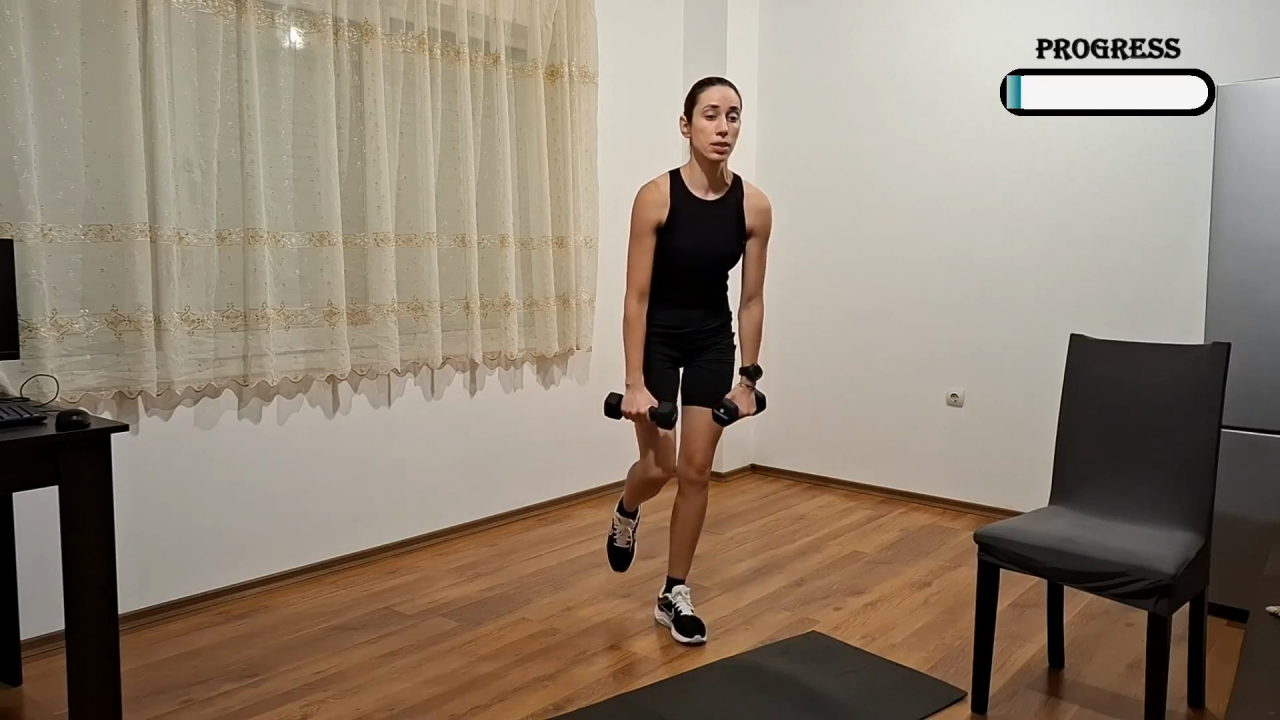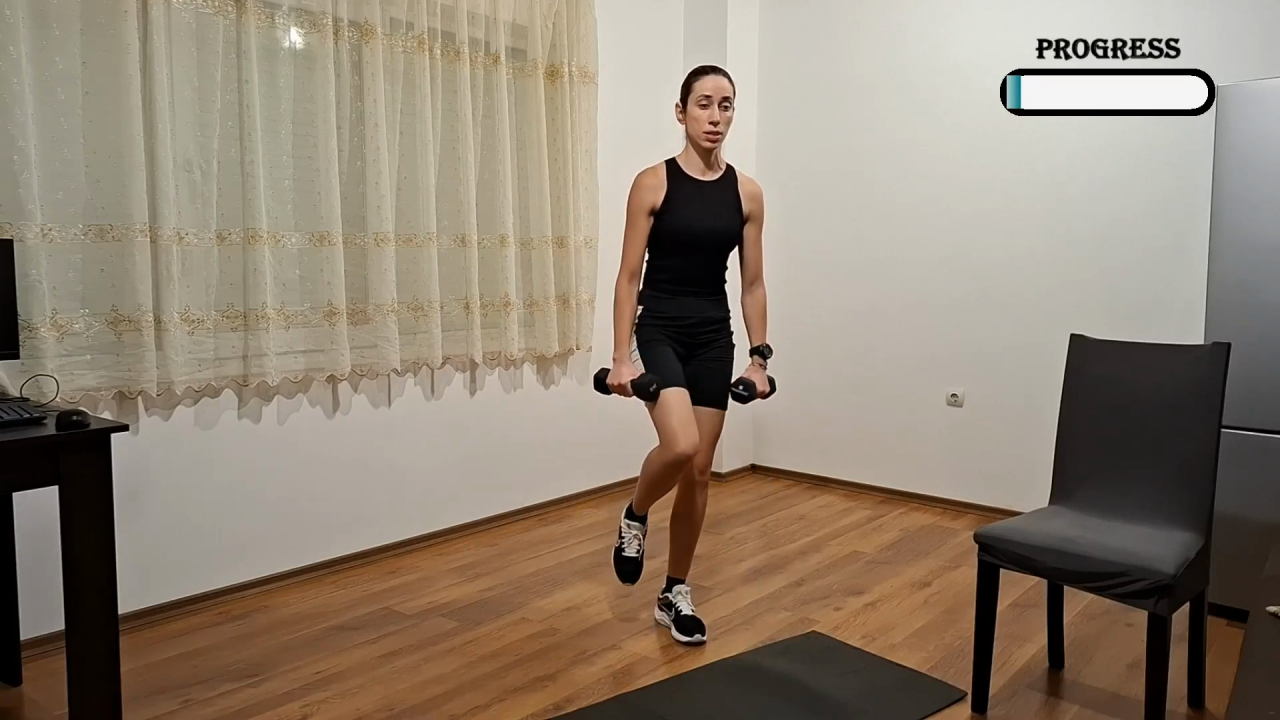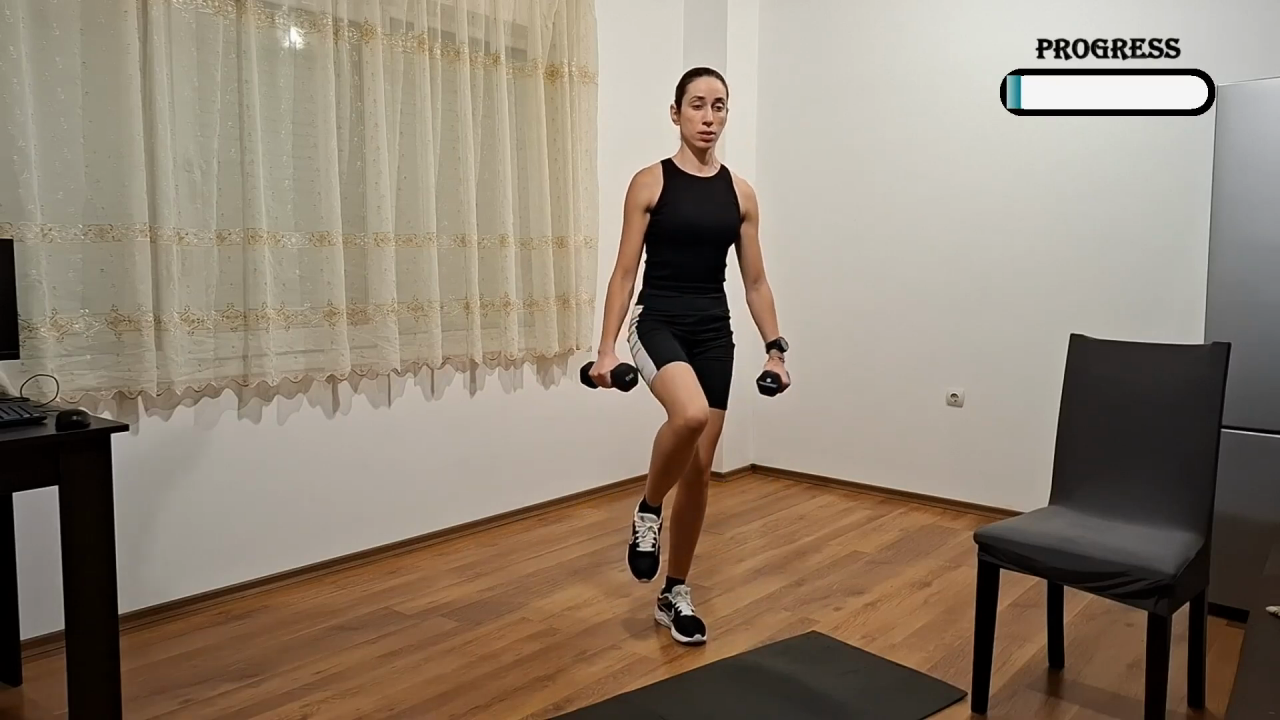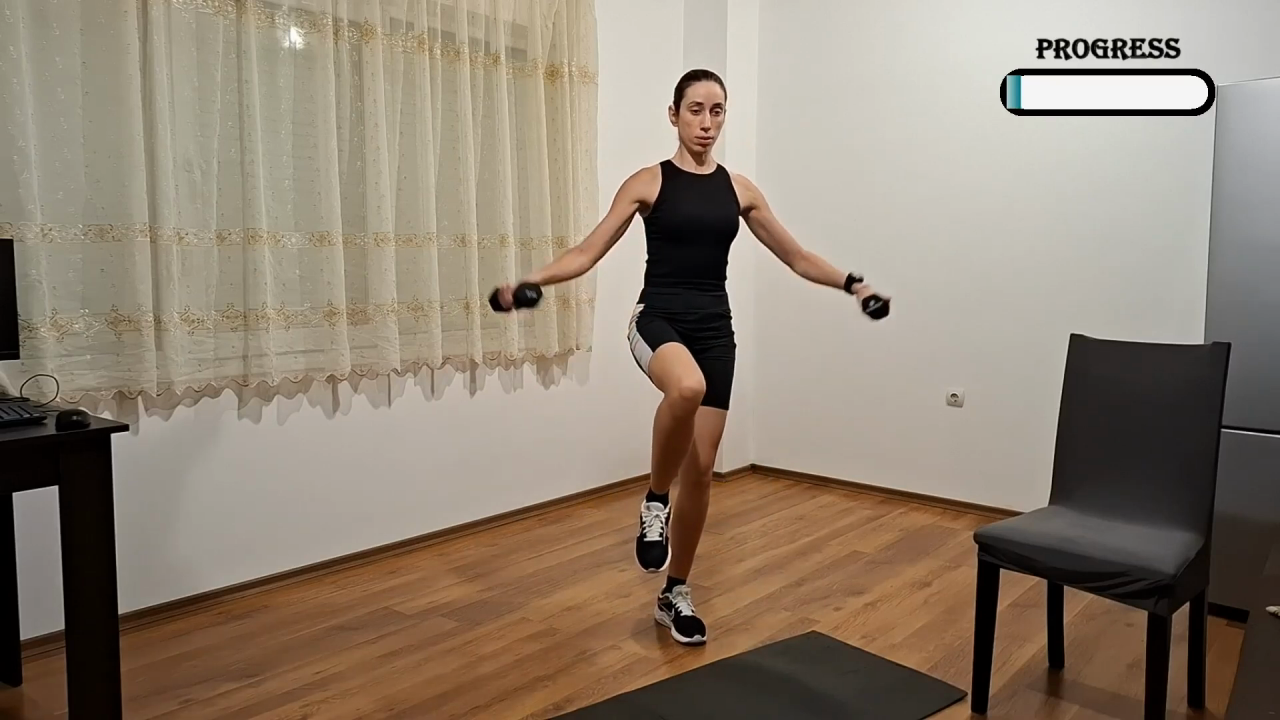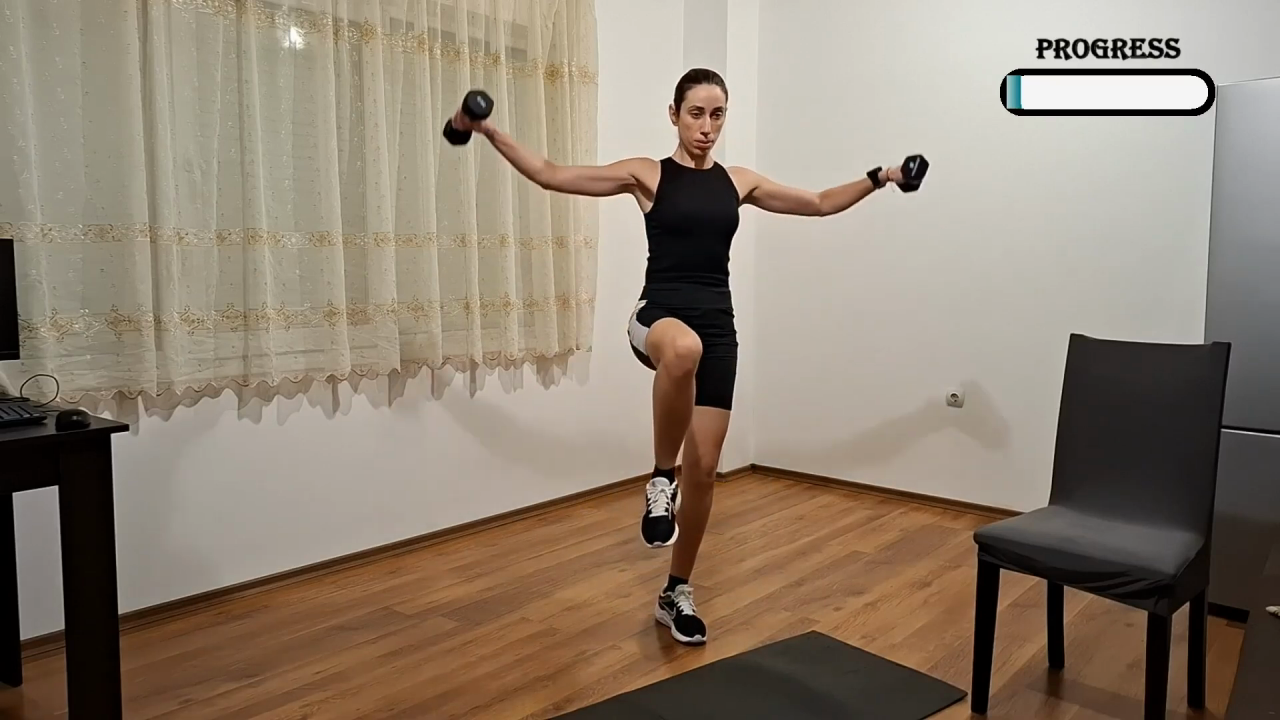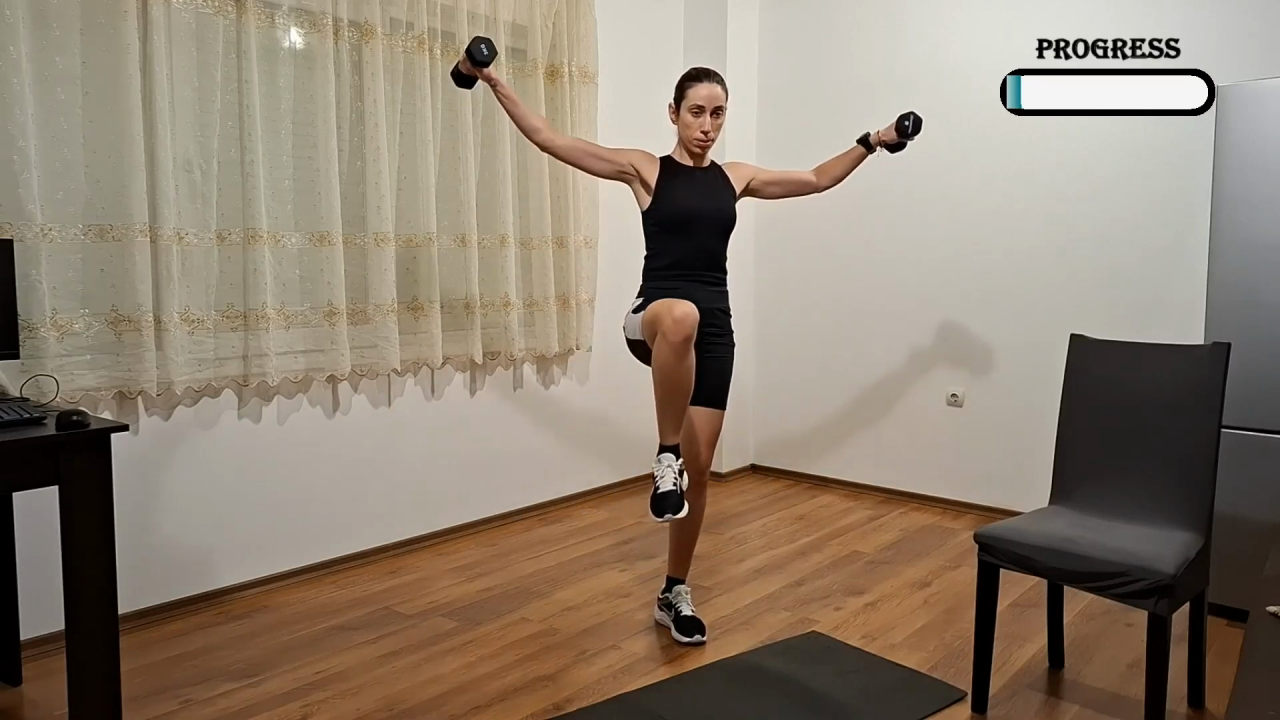
dt=0.3s
person 1, frame 1
left shoulder: (754, 205)
right shoulder: (656, 196)
left elbow: (751, 299)
right elbow: (636, 296)
left wrist: (748, 375)
right wrist: (635, 382)
left hip: (712, 341)
right hip: (659, 338)
left knee: (697, 470)
right knee: (659, 467)
left ankle: (675, 595)
right ankle: (626, 511)
person 1, frame 2
left shoulder: (747, 191)
right shoulder: (653, 182)
left elbow: (752, 283)
right elbow: (629, 276)
left wrist: (759, 355)
right wrist: (621, 356)
left hip: (713, 336)
right hip: (657, 329)
left knee: (699, 470)
right knee: (680, 447)
left ankle: (675, 594)
right ankle: (635, 515)
person 1, frame 3
left shoulder: (739, 191)
right shoulder: (650, 181)
left elbow: (755, 280)
right elbow: (625, 271)
left wrist: (774, 346)
right wrist: (605, 347)
left hip: (713, 331)
right hip: (658, 323)
left knee: (699, 469)
right knee: (689, 414)
left ankle: (675, 595)
right ankle: (648, 509)
person 1, frame 4
left shoulder: (739, 187)
right shoulder: (648, 181)
left elbow: (793, 254)
right elbow: (589, 251)
left wrist: (851, 283)
right wrist: (531, 283)
left hip: (715, 328)
right hip: (658, 320)
left knee: (700, 469)
right knee: (687, 388)
left ankle: (675, 594)
right ankle: (655, 498)
person 1, frame 5
left shoulder: (738, 181)
right shoulder: (648, 174)
left elbow: (819, 203)
right elbow: (551, 176)
left wrist: (879, 178)
right wrist: (487, 131)
left hip: (718, 327)
right hip: (658, 320)
left knee: (704, 468)
right knee: (683, 345)
left ankle: (677, 594)
right ankle: (660, 477)
person 1, frame 6
left shoulder: (736, 177)
right shoulder: (644, 169)
left elbow: (818, 179)
right elbow: (549, 140)
left wrist: (870, 143)
right wrist: (495, 84)
left hip: (715, 327)
right hip: (654, 315)
left knee: (699, 469)
right knee: (681, 317)
left ankle: (676, 594)
right ankle: (665, 453)
